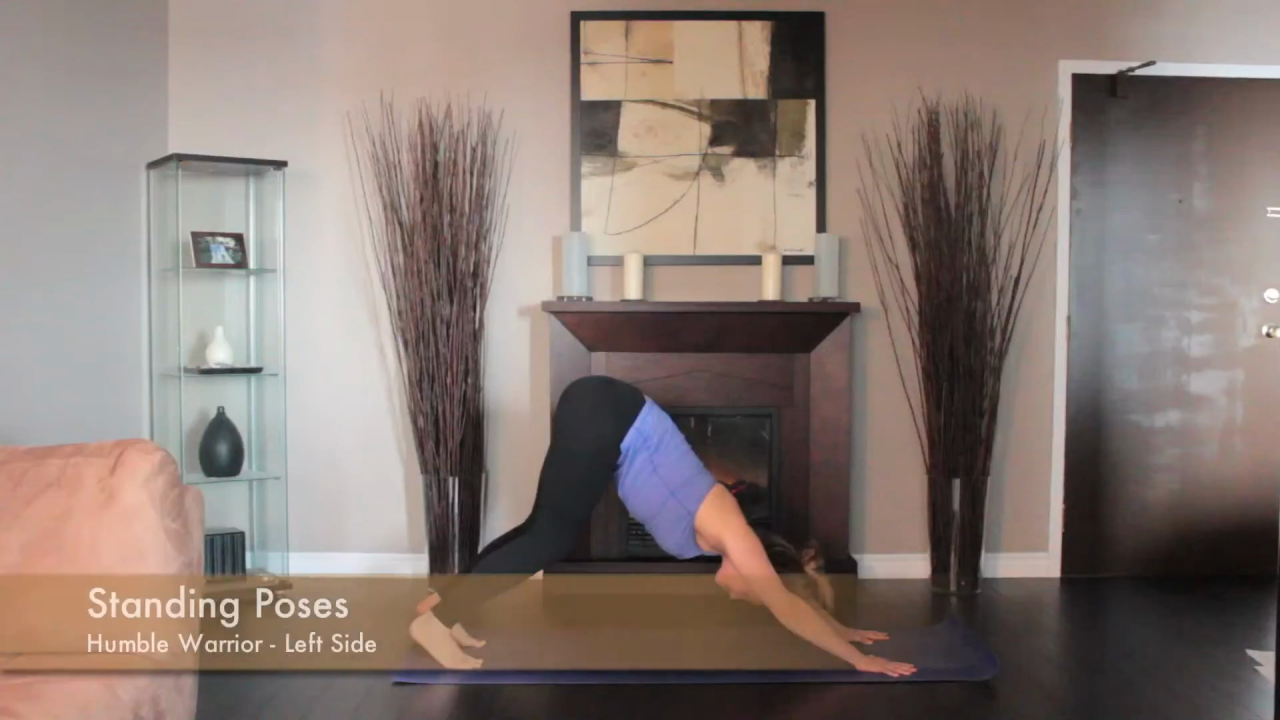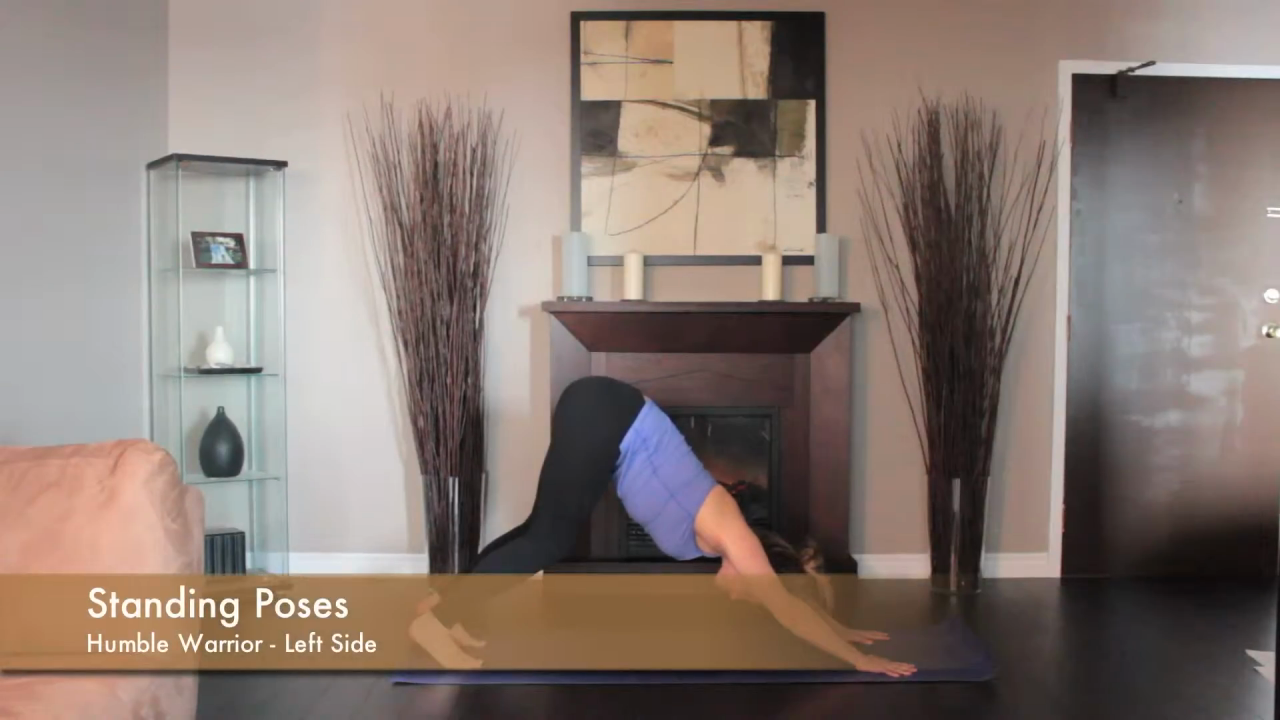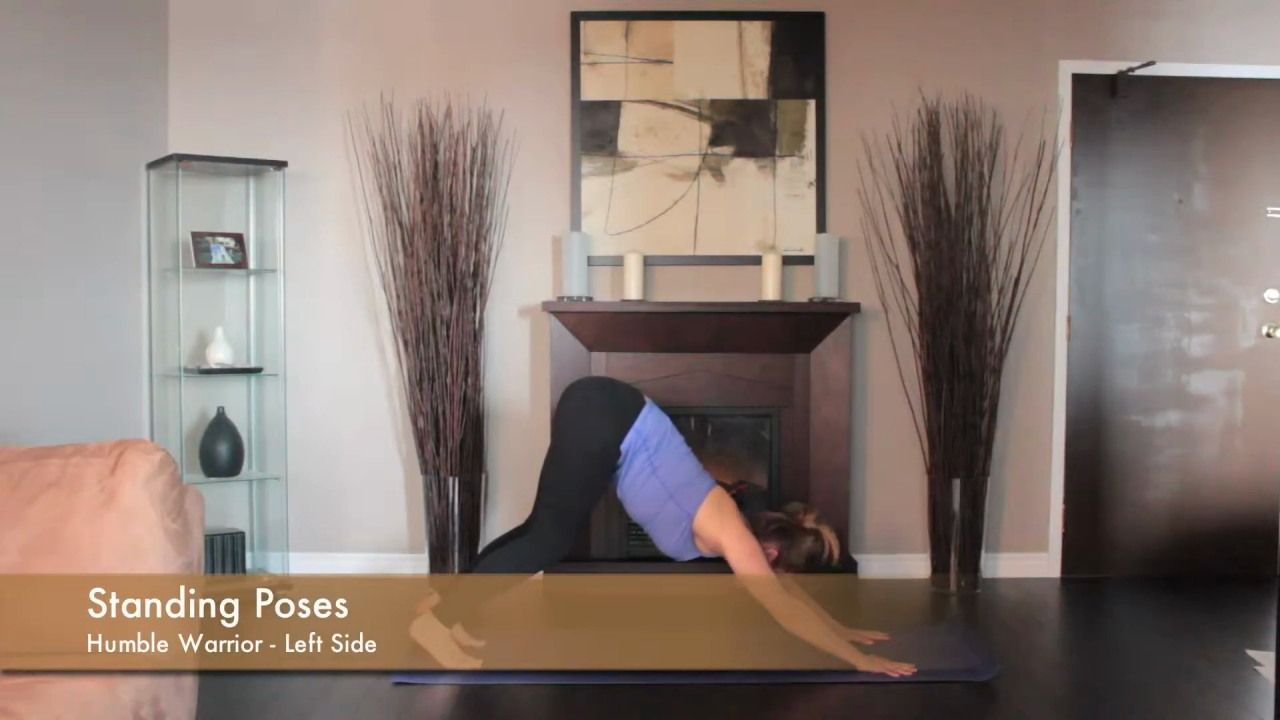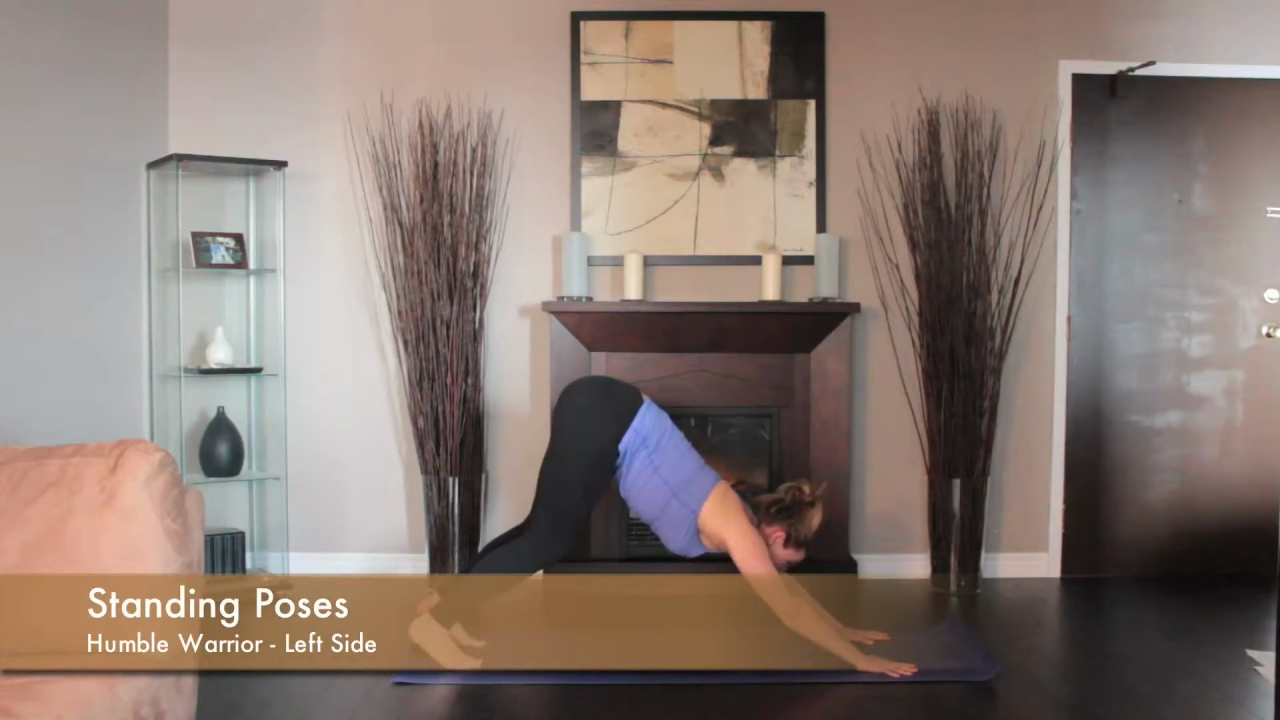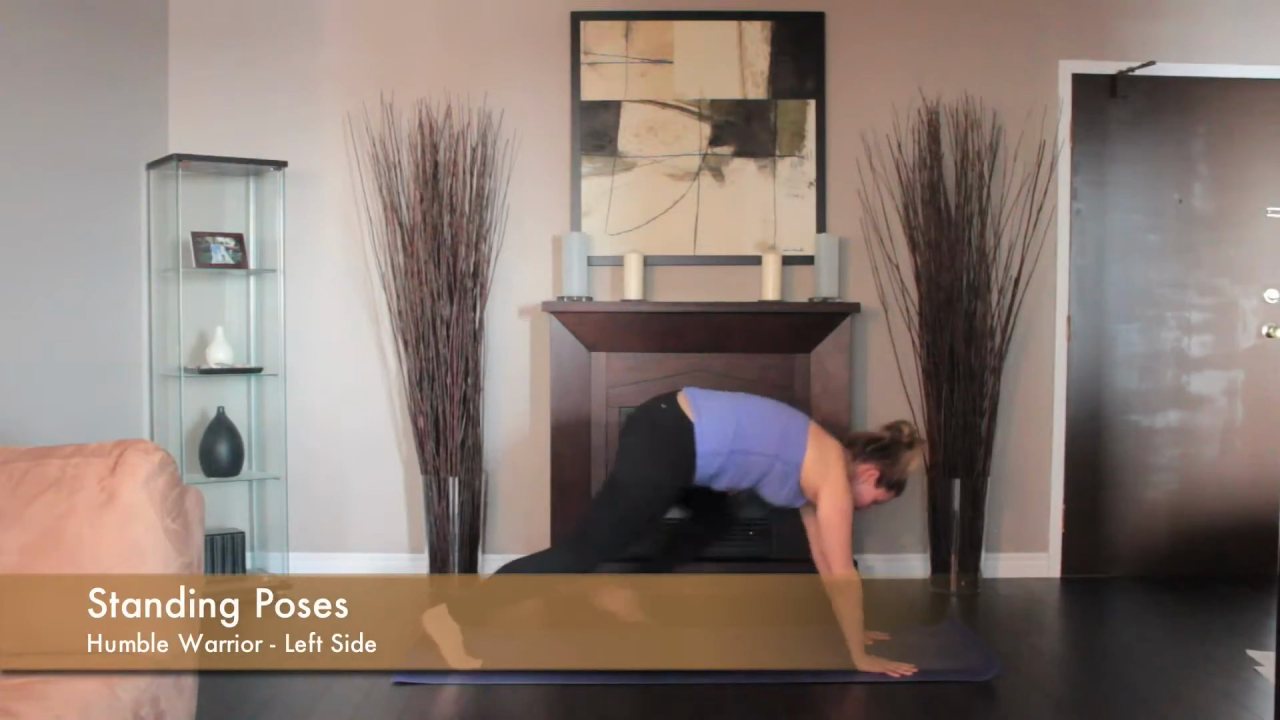
dt=1s
person 1, frame 1
left shoulder: (728, 537)
right shoulder: (731, 534)
left elbow: (791, 596)
right elbow: (786, 608)
left wrist: (838, 628)
right wrist: (858, 658)
left hip: (605, 418)
right hip: (606, 420)
left knee: (547, 533)
right knee: (552, 538)
left ankle: (445, 604)
right ankle: (437, 621)
person 1, frame 2
left shoulder: (729, 538)
right shoulder: (731, 535)
left elbow: (789, 596)
right elbow: (785, 607)
left wrist: (841, 629)
right wrist: (859, 659)
left hip: (604, 416)
right hip: (604, 420)
left knee: (546, 534)
right knee: (550, 538)
left ankle: (445, 604)
right ankle: (434, 619)
person 1, frame 3
left shoulder: (733, 528)
right shoulder: (731, 536)
left elbow: (787, 590)
right elbow: (785, 609)
left wrist: (842, 629)
right wrist: (858, 659)
left hip: (604, 416)
right hip: (603, 421)
left knee: (543, 533)
right knee: (549, 540)
left ankle: (448, 606)
right ankle: (436, 619)
person 1, frame 4
left shoulder: (738, 520)
right shoulder: (738, 531)
left elbow: (785, 587)
right elbow: (787, 607)
left wrist: (841, 630)
right wrist: (858, 659)
left hip: (602, 413)
right hip: (600, 420)
left knee: (540, 531)
right knee: (548, 541)
left ankle: (445, 606)
right ankle: (434, 620)
person 1, frame 5
left shoulder: (819, 460)
right shoulder: (835, 472)
left elbow: (824, 554)
right elbow: (841, 573)
left wrist: (848, 626)
right wrist: (860, 655)
left hip: (669, 419)
right hip: (669, 442)
left knee: (714, 520)
right knee: (589, 546)
right ankle: (449, 616)
